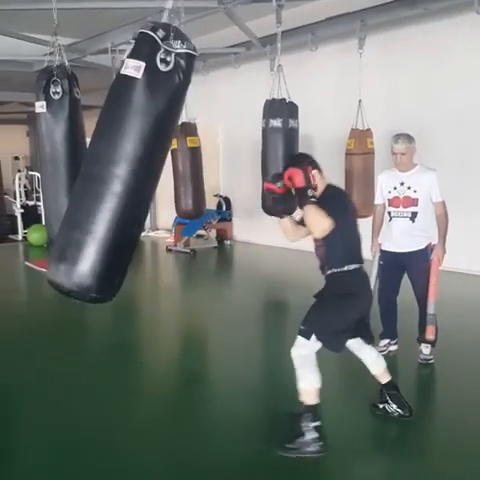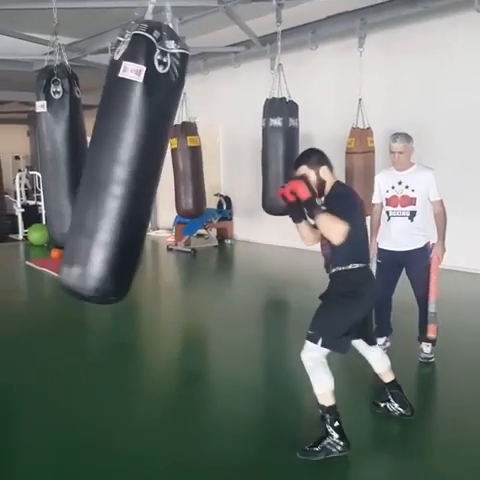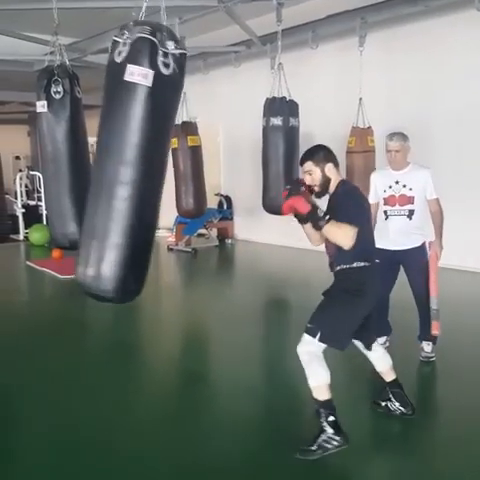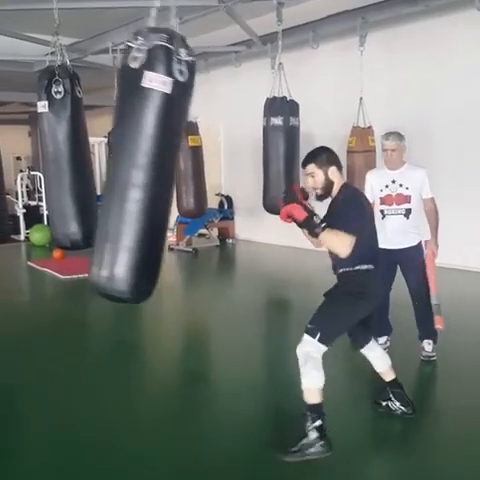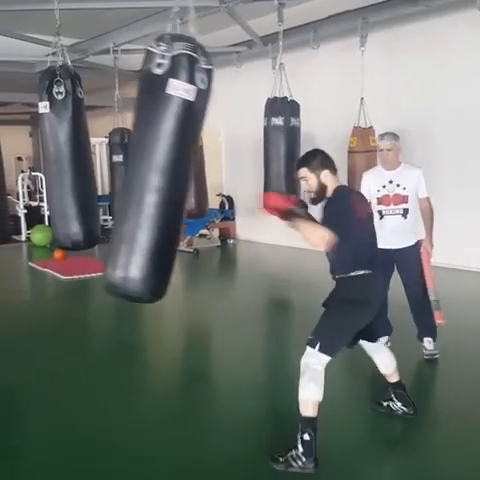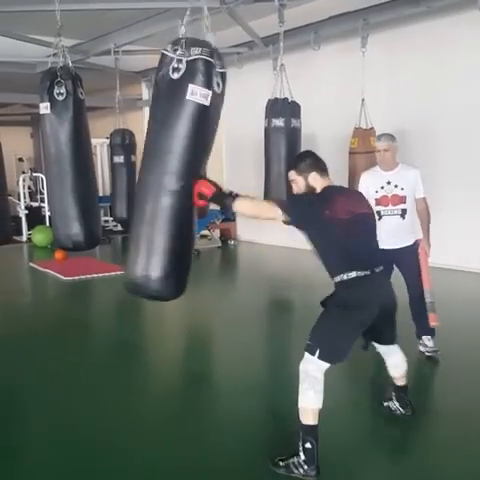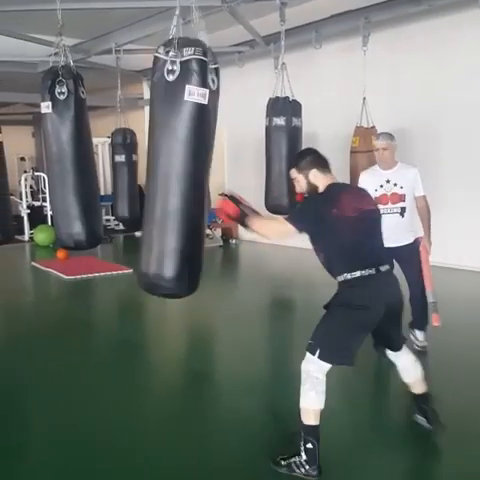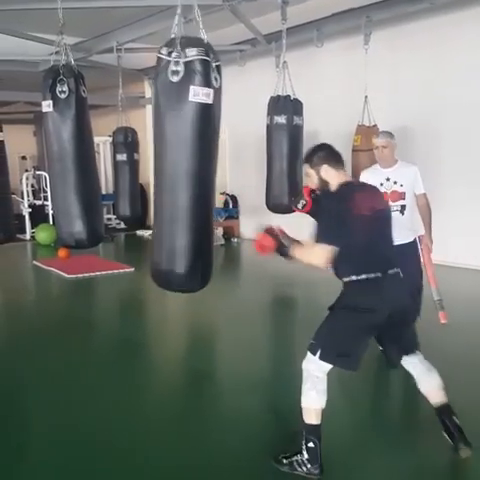
dt=0.1s
person 1, frame 1
left shoulder: (336, 197)
right shoulder: (322, 201)
left elbow: (319, 229)
right elbow: (292, 233)
left wrist: (303, 193)
left hip: (345, 285)
right hip: (352, 284)
left knee: (302, 350)
right knee: (360, 343)
left ankle: (312, 430)
right ankle: (396, 401)
person 1, frame 2
left shoulder: (344, 195)
right shoulder: (330, 199)
left elbow: (338, 235)
right elbow: (310, 238)
left wrist: (310, 203)
right wrist: (297, 208)
left hip: (350, 284)
right hip: (356, 283)
left knee: (312, 353)
right knee: (364, 342)
left ankle: (335, 434)
right ankle: (397, 400)
person 1, frame 3
left shoulder: (348, 195)
right shoulder: (339, 197)
left elbow: (347, 240)
right elbow: (319, 239)
left wrist: (313, 213)
right wrist: (304, 211)
left hip: (354, 282)
right hip: (361, 282)
left knee: (308, 347)
right knee: (365, 341)
left ankle: (331, 429)
right ankle: (399, 399)
person 1, frame 4
left shoulder: (350, 199)
right shoulder: (340, 200)
left elbow: (343, 247)
right elbow: (319, 241)
left wrist: (309, 220)
right wrist: (301, 215)
left hip: (356, 285)
right hip: (362, 284)
left knee: (308, 349)
right knee: (364, 341)
left ankle: (317, 433)
right ankle: (399, 398)
person 1, frame 5
left shoulder: (340, 200)
right shoulder: (351, 198)
left elbow: (321, 240)
right elbow: (327, 236)
left wrist: (289, 214)
right wrist: (296, 215)
left hip: (355, 290)
right hip: (366, 285)
left knee: (312, 361)
right knee: (371, 342)
left ankle: (305, 450)
right ankle: (400, 398)
person 1, frame 6
left shoulder: (313, 203)
right shoulder: (356, 199)
left elbow: (264, 210)
left wrist: (220, 196)
left hip: (354, 293)
right hip: (380, 286)
left knee: (312, 367)
right knee: (386, 344)
right ankle: (402, 400)
person 1, frame 7
left shoulder: (318, 203)
right shoulder: (361, 197)
left elbow: (273, 229)
left wrist: (239, 210)
left hip: (357, 293)
right hip: (386, 286)
left knee: (314, 367)
right knee: (397, 349)
right ankle: (425, 411)
person 1, frame 8
left shoulder: (335, 202)
right shoulder: (372, 194)
left elbow: (320, 257)
left wrist: (283, 245)
right wrist: (315, 206)
left hip: (363, 295)
right hip: (394, 289)
left knee: (314, 366)
right knee: (412, 357)
right ankle: (454, 429)
person 2, frame 1
left shoulder: (428, 176)
right shoulder: (384, 178)
left elbow: (440, 211)
left wrist: (441, 243)
right wrist: (374, 240)
left hip: (419, 249)
right hip: (389, 249)
left knee: (425, 298)
right knee: (385, 296)
left ankle: (426, 343)
right ankle: (389, 339)
person 2, frame 2
left shoulder: (426, 175)
right shoulder: (381, 177)
left elbow: (438, 209)
left wrist: (440, 242)
right wrist: (373, 239)
left hip: (417, 248)
right hip: (387, 248)
left knee: (424, 297)
right knee: (381, 294)
left ankle: (426, 342)
right ankle: (383, 335)
person 2, frame 3
left shoulder: (423, 174)
right shoulder: (377, 176)
left elbow: (434, 207)
right elbow: (372, 209)
left wrist: (438, 240)
left hip: (414, 246)
right hip: (383, 247)
left knee: (422, 295)
right knee: (379, 294)
left ankle: (427, 340)
right ankle: (382, 335)
person 2, frame 4
left shoulder: (418, 174)
right shoulder: (373, 176)
left elbow: (429, 206)
left wrist: (433, 238)
left hip: (411, 245)
right hip: (381, 246)
left knee: (420, 293)
right knee: (379, 294)
left ankle: (427, 339)
right ankle: (382, 335)
person 2, frame 5
left shoulder: (414, 173)
right shoulder: (369, 177)
left elbow: (425, 206)
left wrist: (428, 237)
left hip: (409, 245)
right hip: (378, 246)
left knee: (418, 293)
left ankle: (427, 338)
right ankle: (383, 334)
person 2, frame 6
left shoulder: (412, 174)
right shoulder: (367, 177)
left elbow: (422, 206)
left wrist: (425, 237)
left hip: (407, 245)
right hip: (377, 246)
left knee: (417, 291)
left ankle: (425, 336)
person 2, frame 7
left shoulder: (411, 173)
right shoulder: (366, 176)
left elbow: (422, 204)
left wrist: (426, 235)
left hip: (407, 242)
left knee: (417, 286)
left ankle: (417, 329)
person 2, frame 8
left shoulder: (411, 171)
right shoulder: (367, 175)
left elbow: (422, 202)
left wrist: (427, 233)
left hip: (406, 240)
left knee: (414, 283)
